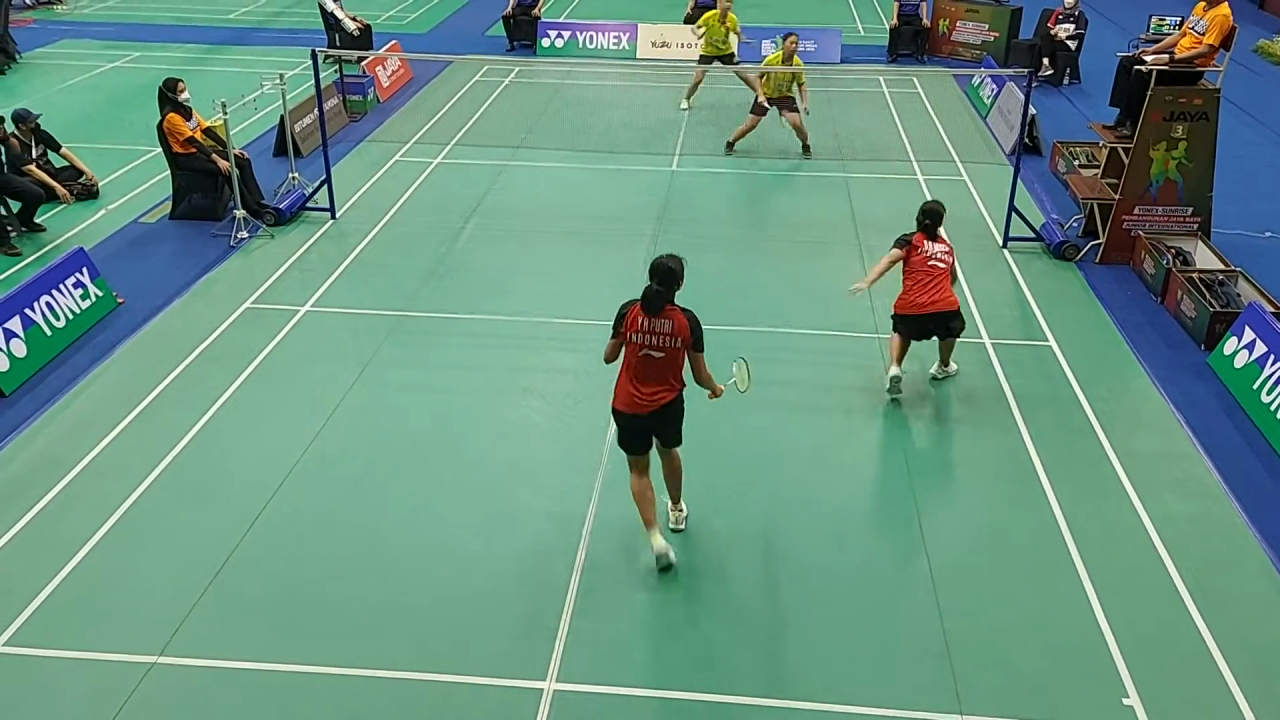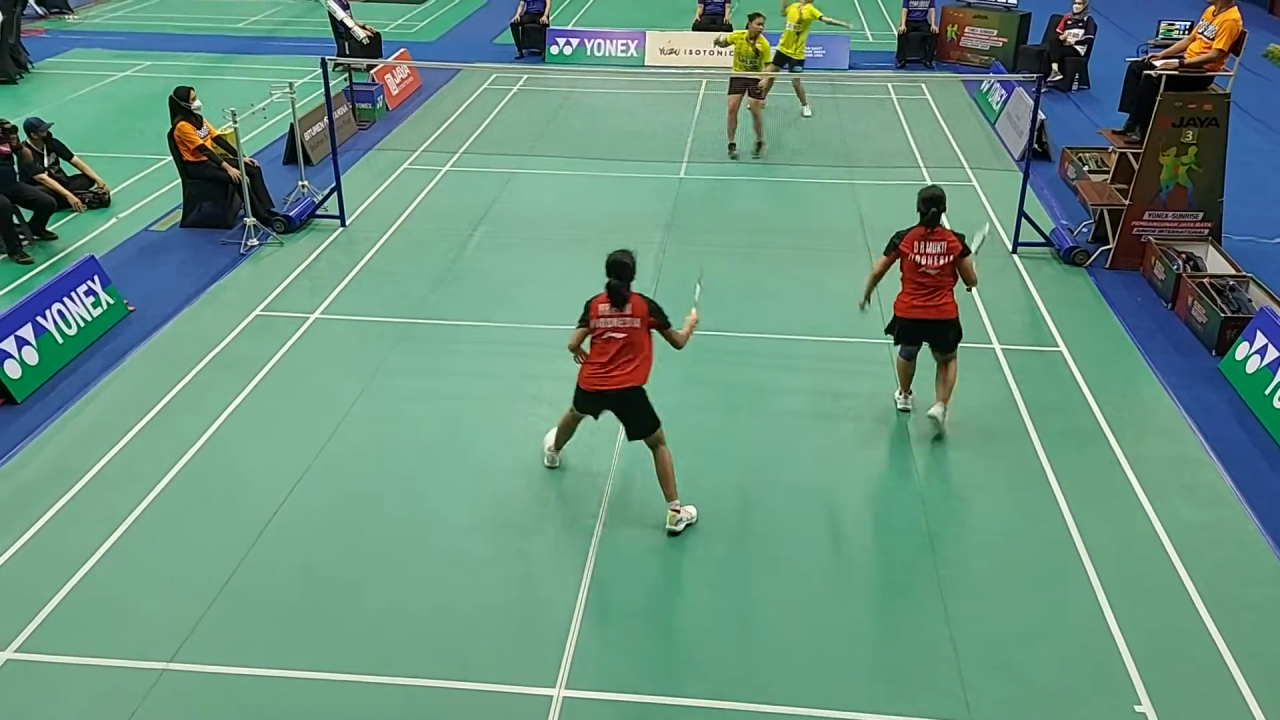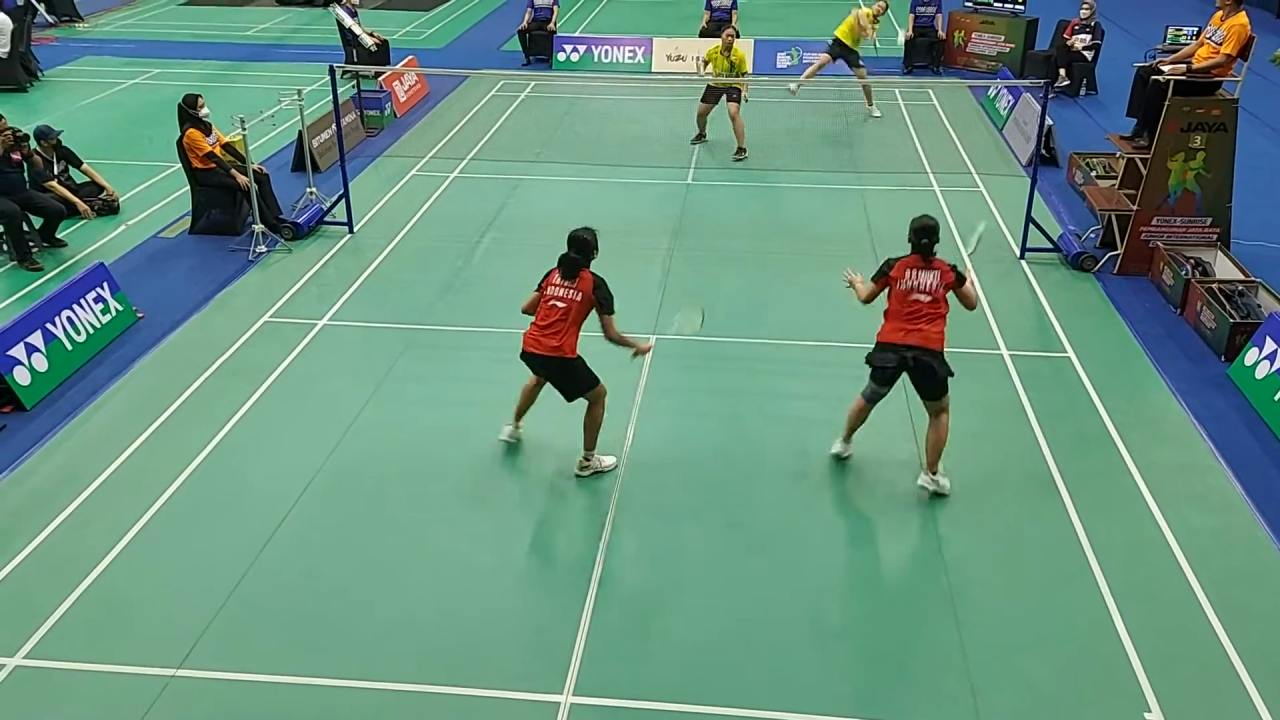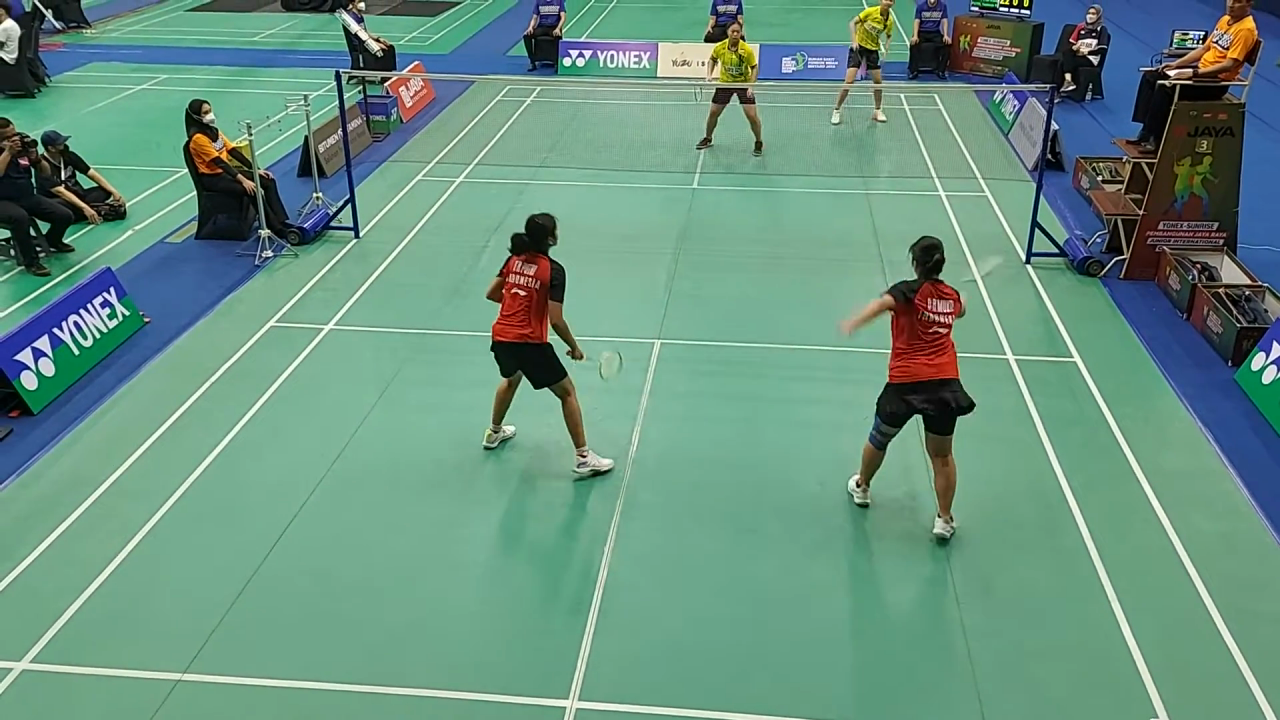
dt=0.4s
person 1, frame 1
left shoulder: (629, 311)
right shoulder: (687, 321)
left elbow: (609, 356)
right elbow: (700, 376)
right wrist: (715, 388)
left hip: (629, 405)
right hip: (668, 403)
left knee: (639, 472)
right knee: (668, 453)
left ankle: (656, 539)
right ankle: (676, 510)
person 1, frame 2
left shoulder: (594, 304)
right shoulder: (647, 306)
left elbow: (573, 345)
right elbow: (679, 342)
left wrist: (581, 353)
right wrist: (690, 323)
left hip: (590, 385)
right hip: (628, 389)
left knee: (576, 413)
right knee: (658, 444)
left ankle: (553, 451)
right ankle: (675, 512)
person 1, frame 3
left shoulder: (553, 274)
right shoulder: (595, 284)
left elbow: (527, 308)
right elbow: (611, 334)
right wrist: (637, 346)
left hip: (530, 349)
right hip: (559, 356)
left knee: (539, 378)
right knee: (598, 396)
left ankle: (513, 428)
right ankle: (588, 460)
person 1, frame 4
left shoulder: (513, 260)
right shoulder: (554, 271)
left elbow: (491, 294)
right elbow: (556, 320)
right wrist: (574, 347)
left hip: (500, 338)
right hip: (530, 343)
left knee: (511, 379)
right knee: (567, 392)
left ankle: (494, 432)
right ankle: (583, 458)
person 2, frame 1
left shoulder: (909, 240)
right shoulder: (947, 245)
left elbow: (890, 259)
left wrist: (867, 281)
left hip: (911, 310)
right hip: (945, 309)
left knee: (900, 333)
right knee: (951, 329)
left ankle: (894, 368)
right ankle: (943, 367)
person 2, frame 2
left shoulder: (903, 239)
right shoulder: (956, 241)
left elbow: (878, 272)
right elbow: (971, 280)
left wrist: (866, 295)
right wrist: (969, 284)
left hip: (907, 314)
right hip: (943, 316)
left knee: (906, 355)
right knee: (947, 362)
left ankle: (904, 396)
right ankle: (940, 407)
person 2, frame 3
left shoulder: (894, 266)
right shoulder: (948, 271)
left elbow: (866, 297)
right elbow: (971, 303)
left wrist: (856, 282)
right wrist: (967, 280)
left hip: (891, 344)
right hip: (927, 349)
left knee: (870, 397)
right knee: (939, 412)
left ankle: (844, 442)
right ankle: (932, 474)
person 2, frame 4
left shoulder: (909, 290)
right shoulder: (953, 296)
left elbow: (883, 303)
left wrist: (855, 321)
left hip: (906, 382)
right hip: (945, 384)
left knee: (879, 439)
right knee: (942, 455)
left ankle: (862, 487)
right ankle: (944, 520)
